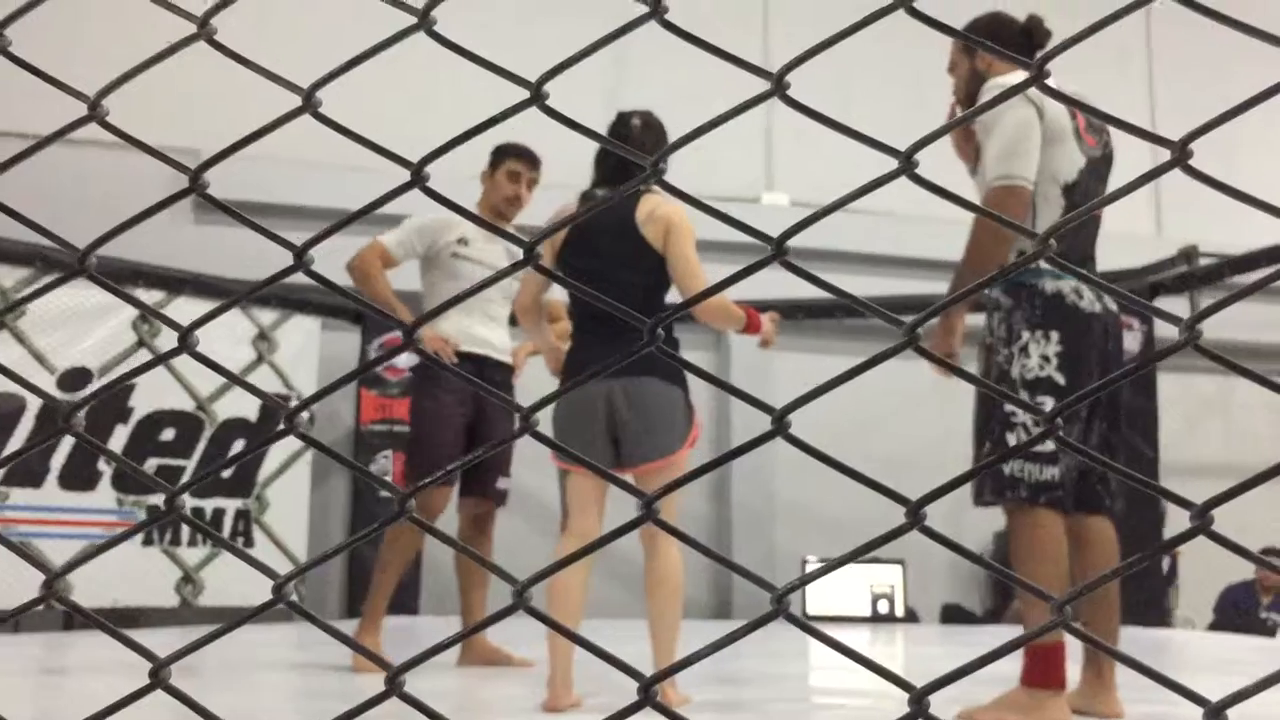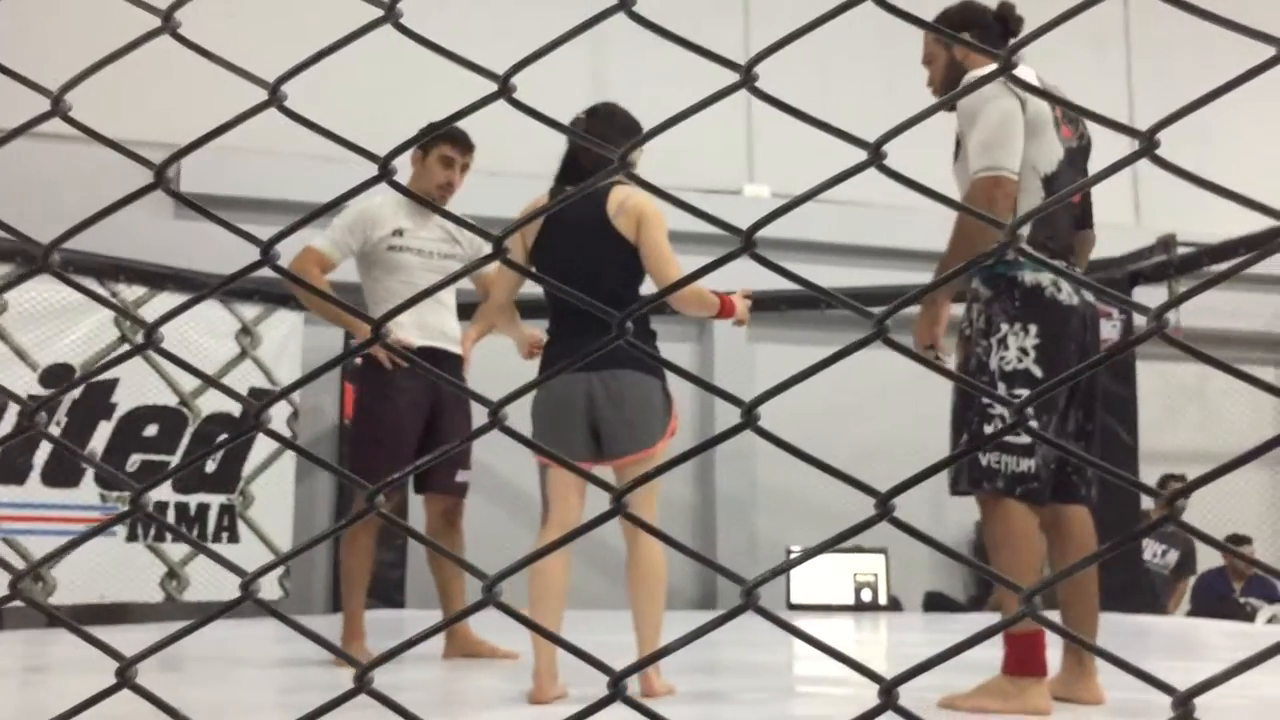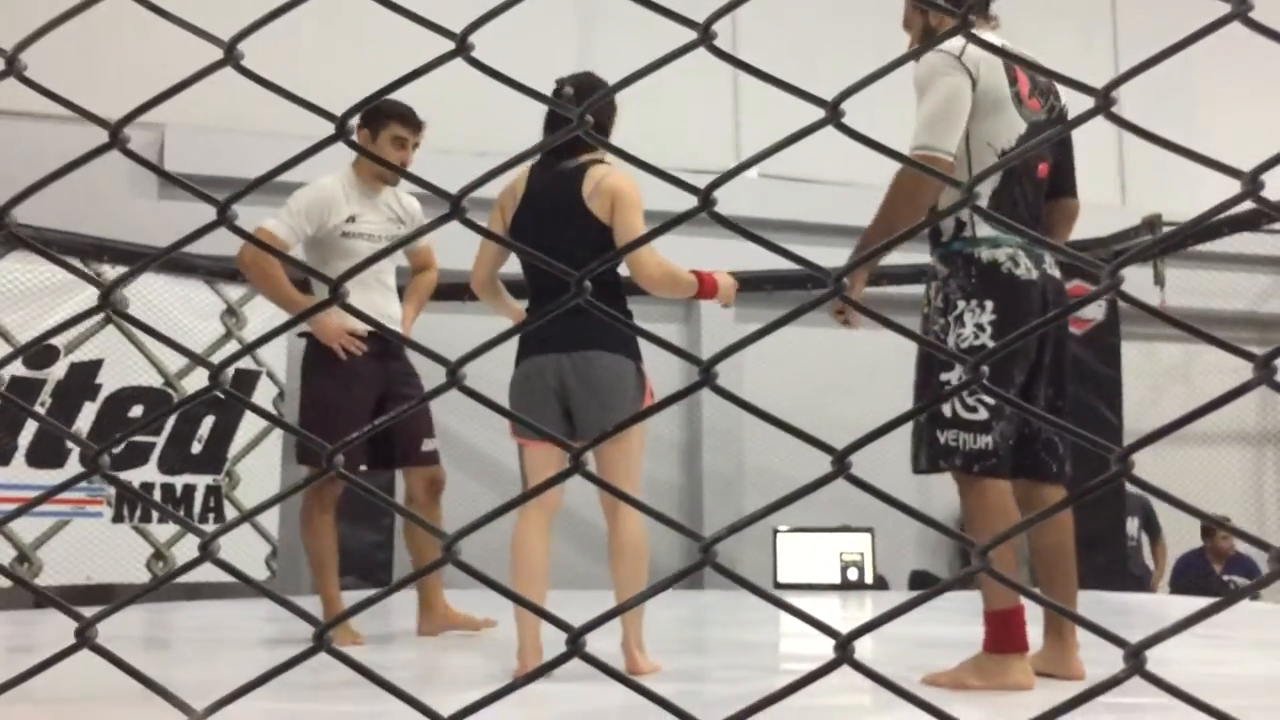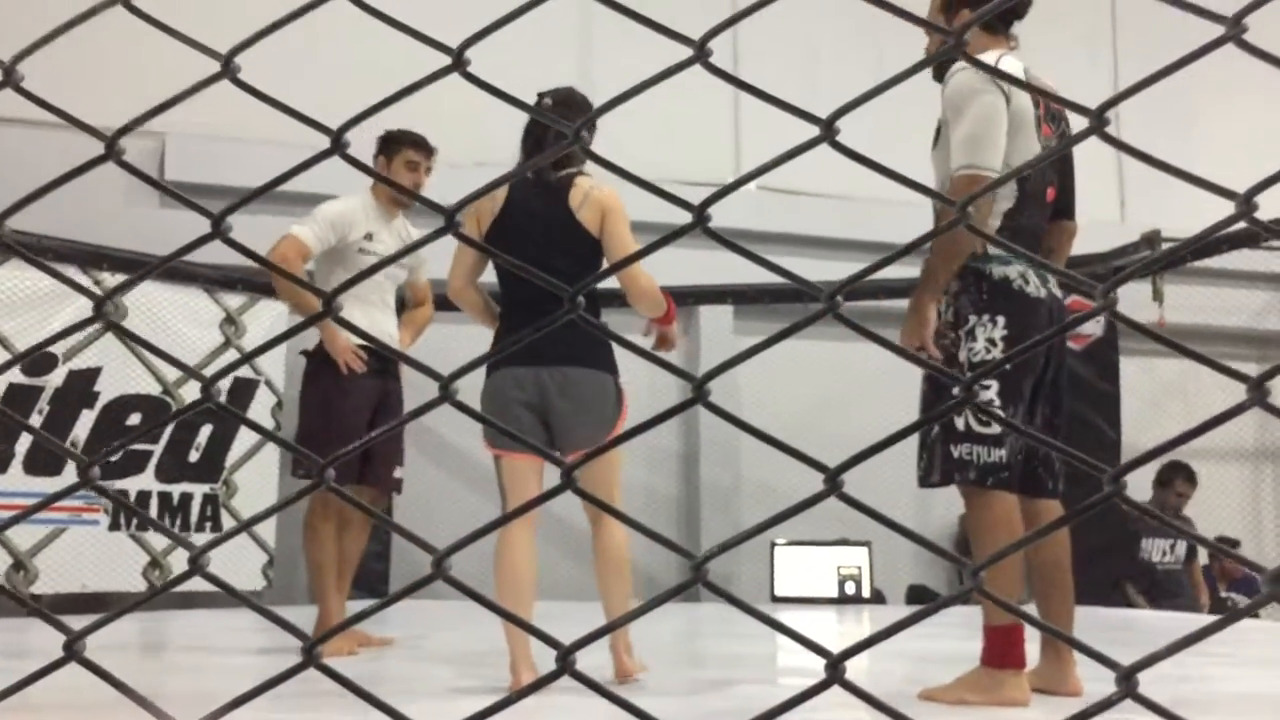
dt=0.7s
person 1, frame 1
left shoulder: (1009, 95)
right shoulder: (1082, 118)
left elbow: (1009, 209)
left wrist: (952, 307)
right wrist: (977, 160)
left hip: (1040, 310)
right hip: (1089, 311)
left knee: (1032, 494)
right knee: (1086, 499)
person 1, frame 2
left shoulder: (989, 87)
right shoulder: (1057, 108)
left elbow: (993, 198)
left wrist: (937, 296)
left hip: (1017, 301)
right hip: (1069, 304)
left knee: (1003, 484)
right knee: (1063, 490)
person 1, frame 3
left shoulder: (950, 57)
right shoulder: (1036, 79)
left elbow: (926, 173)
right elbow: (1063, 204)
left wrist: (859, 265)
left hip: (978, 278)
right hip: (1037, 282)
left knee: (977, 461)
right knee: (1036, 465)
left ankle: (1004, 652)
right ankle: (1061, 645)
person 1, frame 4
left shoulder: (973, 74)
right shoulder: (1043, 96)
left elbow: (971, 194)
left wrist: (924, 297)
left hip: (988, 292)
right hip: (1038, 296)
left knee: (986, 476)
right knee: (1035, 483)
left ankle: (1003, 668)
right ankle: (1058, 661)
person 2, frame 1
left shoulder: (566, 215)
right shoulder: (664, 211)
left elbow: (526, 306)
right elbow: (701, 304)
left wrist: (550, 348)
right wrist: (756, 323)
left hip: (583, 383)
right hip: (652, 382)
left knee: (578, 532)
right knee: (661, 534)
left ankle: (559, 682)
right ankle: (666, 680)
person 2, frame 2
left shoulder: (537, 210)
right shoulder: (635, 203)
left elbow: (497, 303)
right elbow: (676, 292)
left wrist: (521, 336)
right wrist: (729, 305)
left hip: (562, 376)
right hip: (630, 374)
left knee: (558, 523)
right knee: (642, 523)
left ankle: (544, 673)
right ankle: (649, 670)
person 2, frame 3
left shoulder: (518, 186)
right shoulder: (612, 181)
left elbow: (481, 281)
right elbow: (649, 274)
right wrist: (712, 285)
left hip: (537, 356)
right hip: (605, 354)
left knee: (537, 505)
right knee: (622, 503)
left ankle: (529, 651)
right ankle: (634, 648)
person 2, frame 4
left shoulder: (493, 197)
right shoulder: (597, 196)
left elbow: (460, 287)
right elbow: (639, 290)
right wrist: (666, 317)
left hip: (512, 369)
right hip: (582, 367)
left knee: (517, 516)
right knee: (605, 513)
left ankle: (521, 663)
right ankle: (622, 650)
person 3, frame 1
left shoulder: (524, 254)
right shoulder: (443, 225)
right elbow: (363, 263)
right wrist: (413, 326)
left hip: (497, 379)
right hip: (445, 369)
left knee: (480, 511)
right knee: (428, 499)
left ankle: (473, 639)
right ankle: (368, 629)
person 3, frame 2
left shoulder: (464, 232)
right shoulder: (372, 213)
right elbow: (302, 271)
right wrist: (361, 329)
left hip: (449, 369)
right hip: (394, 365)
left knee: (447, 506)
right knee: (373, 503)
left ankle: (458, 632)
right ankle: (352, 637)
person 3, frame 3
left shoulder: (407, 206)
right shoulder: (321, 197)
left elbow: (426, 269)
right elbow: (253, 257)
left wrist: (405, 316)
right wrist: (313, 316)
left hip: (392, 353)
right hip: (339, 353)
left knee: (425, 477)
right knee: (326, 483)
left ankle: (433, 605)
right ankle: (333, 614)
person 3, frame 4
left shoulder: (411, 239)
right shoulder: (343, 213)
left elbow: (422, 304)
right elbow: (281, 260)
left wrist: (403, 341)
right wrist: (326, 326)
left hip: (387, 371)
right hip: (343, 364)
left knee: (370, 497)
right knee: (330, 493)
left ankle: (339, 619)
right ankle: (329, 620)
